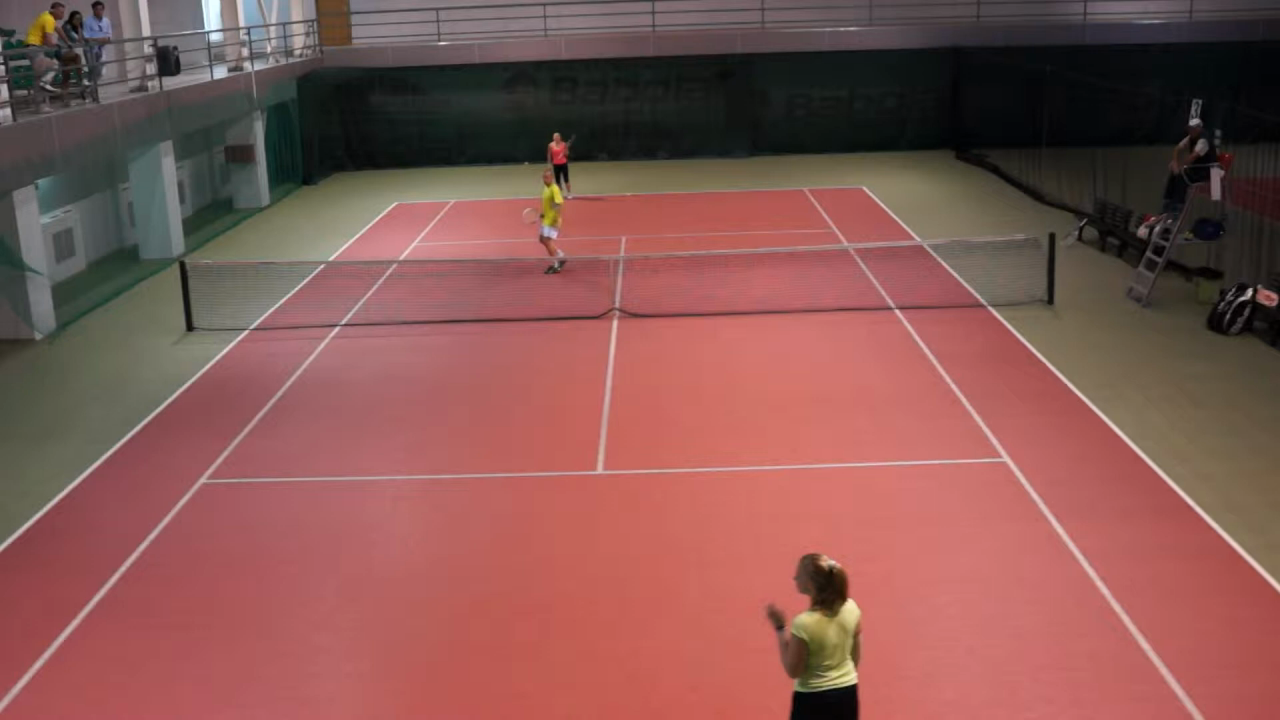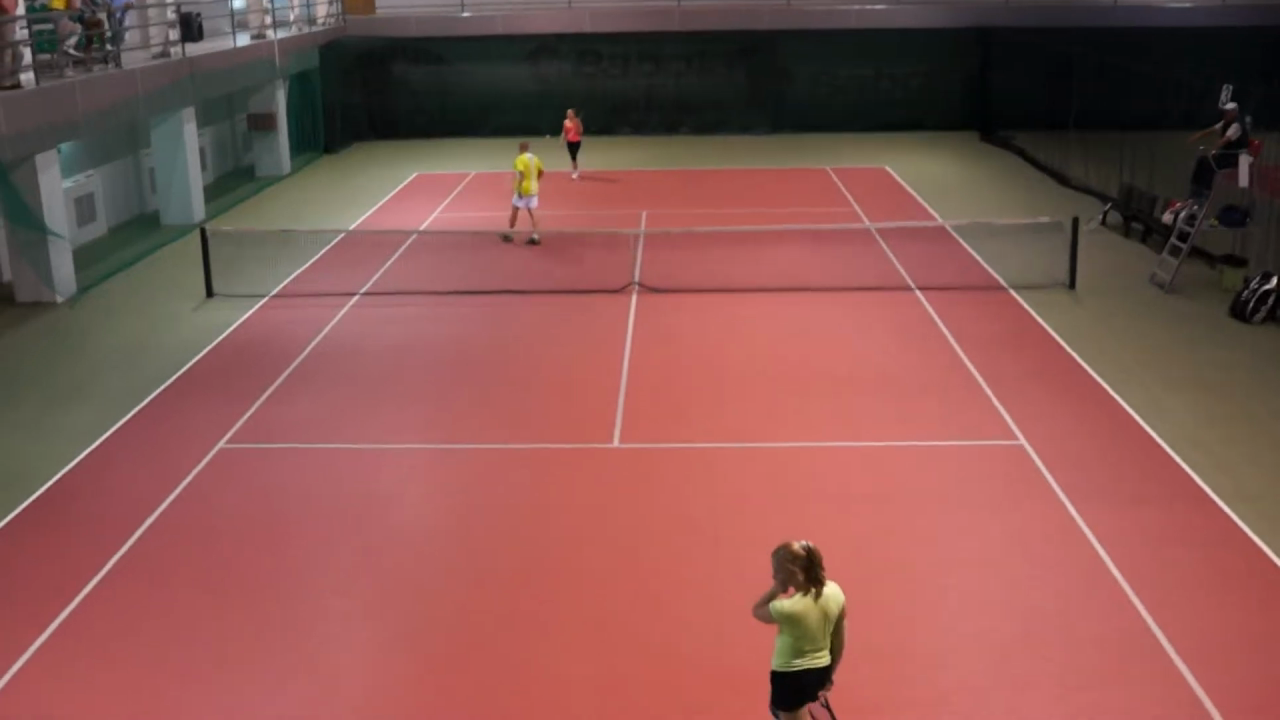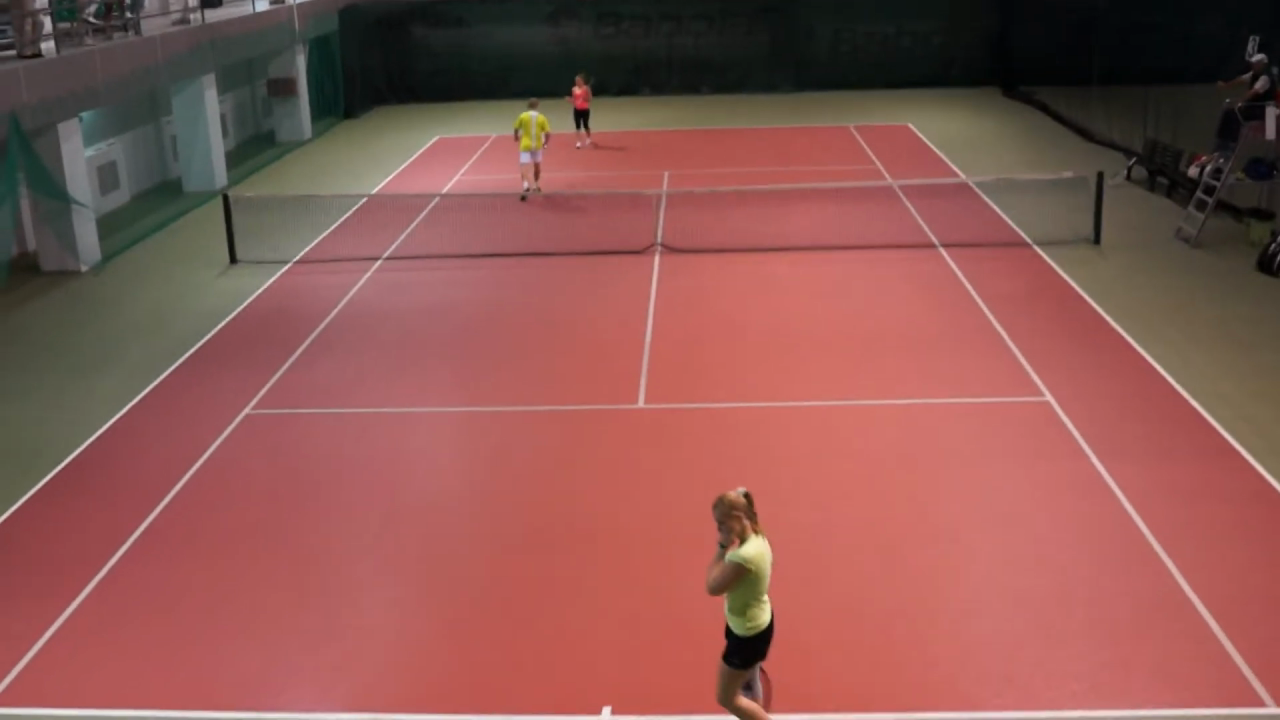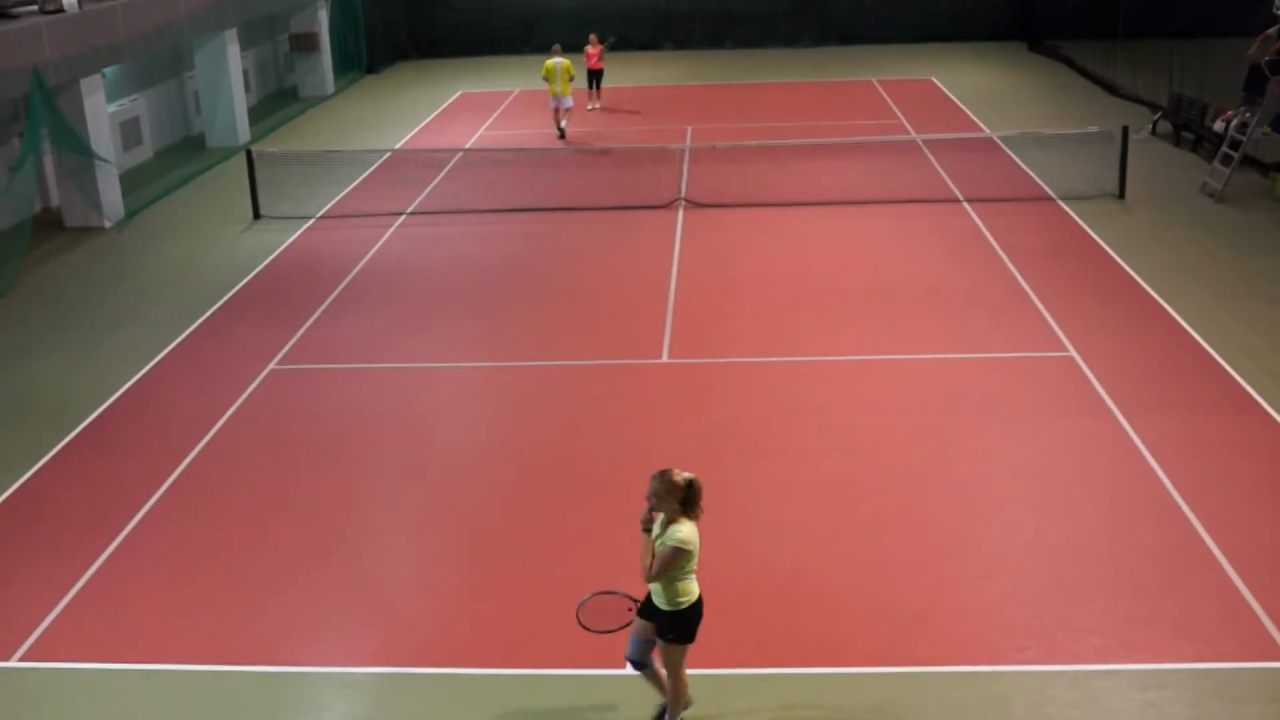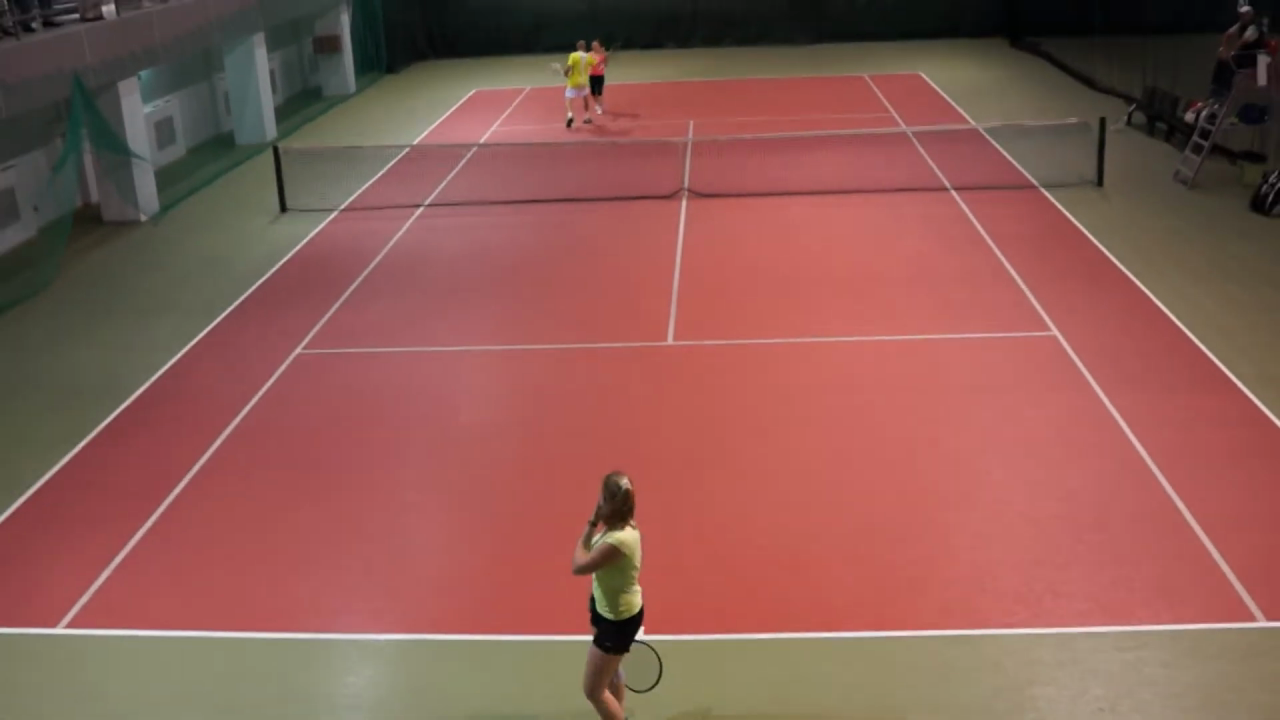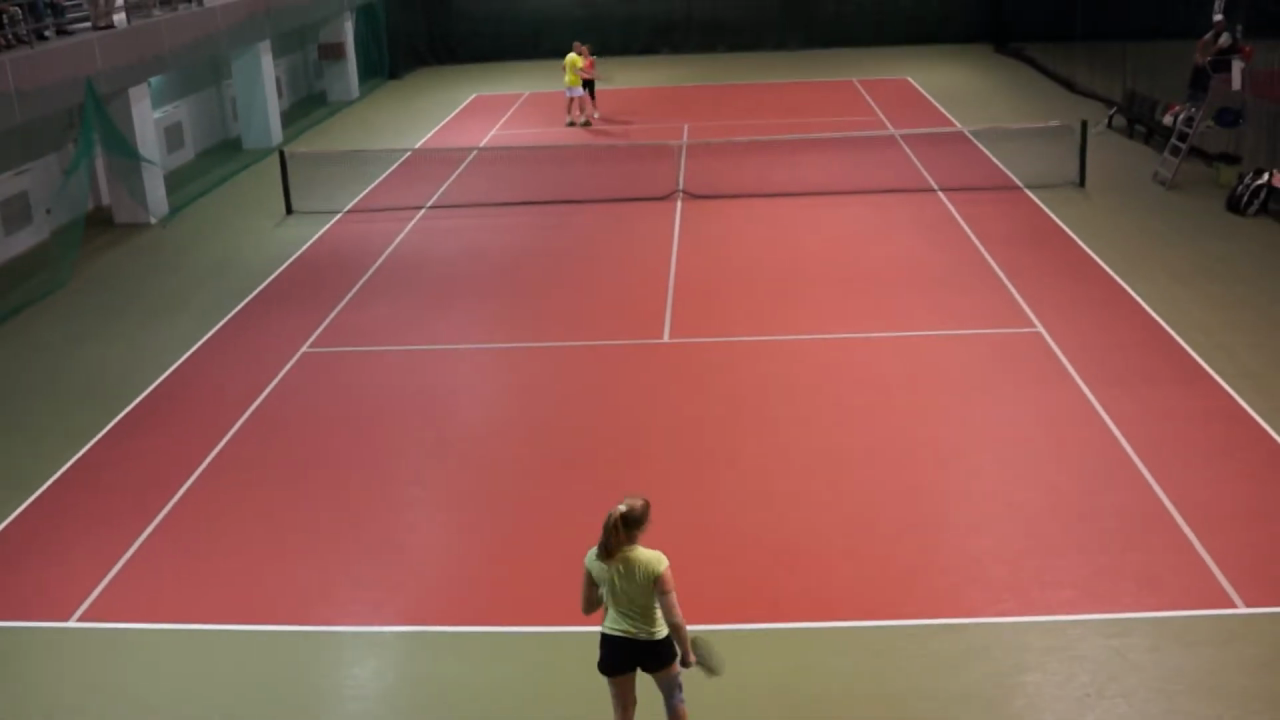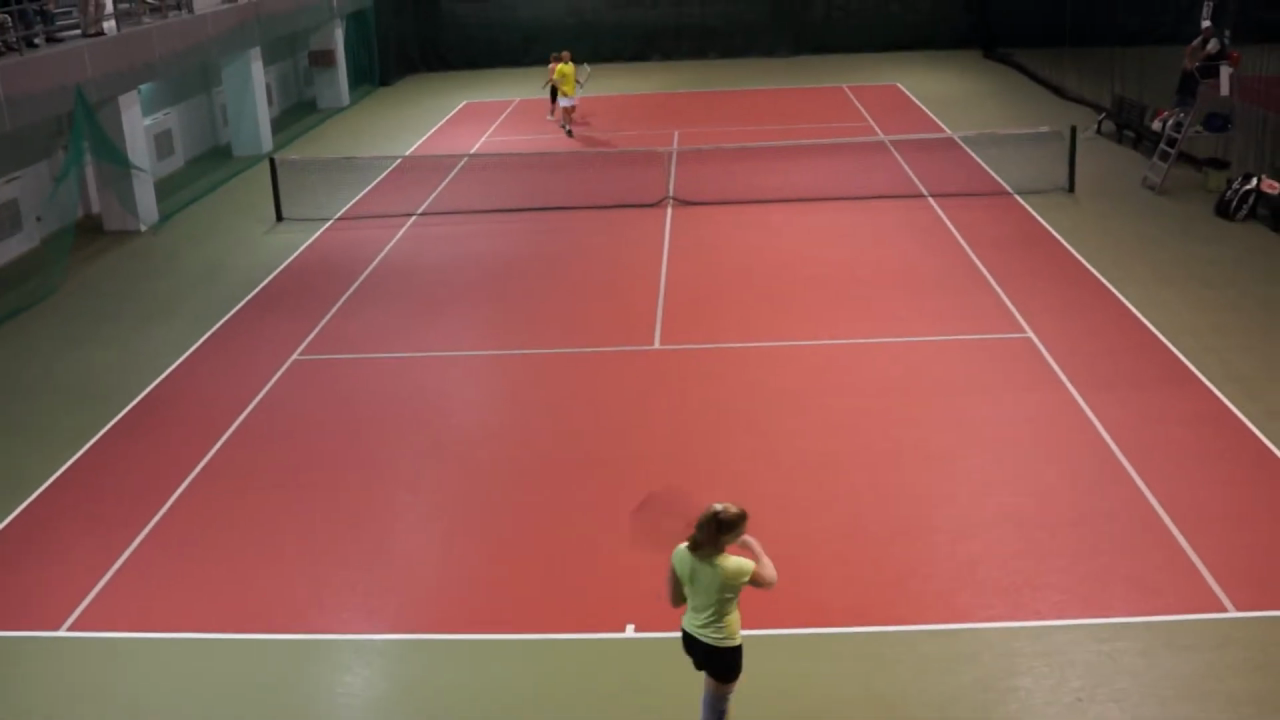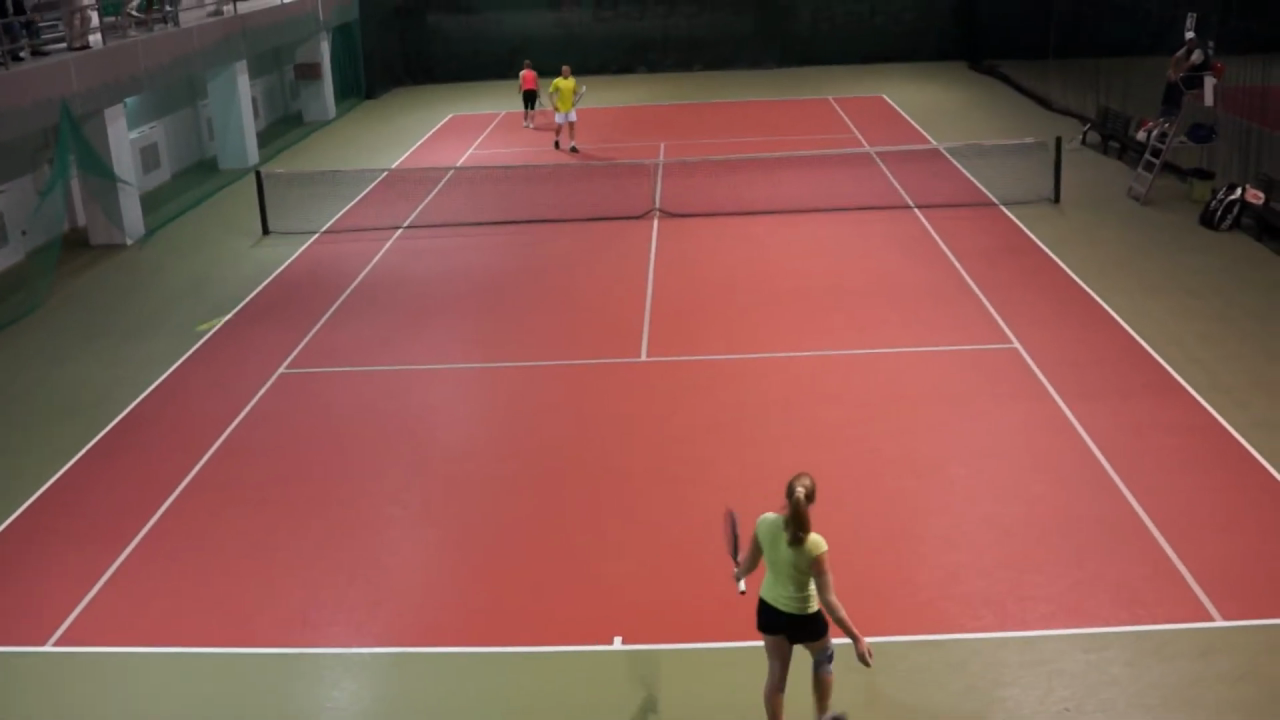
dt=0.7s
person 1, frame 1
left shoulder: (803, 624)
right shoulder: (851, 609)
left elbow: (793, 671)
right elbow: (856, 655)
left wrist: (779, 628)
left hip: (811, 699)
right hip: (846, 693)
person 1, frame 2
left shoulder: (785, 608)
right shoulder: (834, 592)
left elbow: (757, 611)
right elbow: (839, 641)
left wrist: (776, 589)
right wrist: (830, 674)
left hip: (790, 677)
right hip: (821, 670)
person 1, frame 3
left shoulder: (745, 555)
right shoulder: (754, 540)
left elbow: (713, 588)
left wrist: (722, 548)
left hip: (748, 634)
right hip: (746, 626)
left knee: (725, 698)
right knee: (747, 682)
person 1, frame 4
left shoulder: (681, 536)
right shoulder: (664, 518)
left elbow: (649, 574)
left wrist: (647, 531)
left hip: (681, 610)
right hip: (658, 599)
left knee: (673, 670)
right knee: (635, 657)
right ankle: (673, 699)
person 1, frame 5
left shoulder: (618, 539)
right shoulder: (624, 526)
left elbow: (578, 566)
left wrist: (592, 523)
left hip: (619, 618)
right hip: (613, 608)
left knee: (593, 689)
right knee: (610, 670)
person 1, frame 6
left shoulder: (595, 558)
right shoulder: (655, 561)
left elbow: (588, 608)
right elbow: (673, 618)
right wrist: (686, 652)
left hip: (615, 641)
right hip: (654, 641)
right knee: (674, 696)
person 1, frame 7
left shoulder: (681, 553)
right shoulder: (738, 567)
left elbow: (676, 601)
right elbow: (770, 579)
right wrist: (754, 545)
left hip: (690, 636)
right hip: (721, 646)
left knee: (723, 689)
person 1, frame 8
left shoulder: (765, 523)
right shoulder: (814, 544)
left elbow: (748, 565)
right elbow: (828, 600)
left wrist: (739, 573)
right wrist: (857, 638)
left hip: (769, 607)
right hip: (802, 615)
left knee: (776, 673)
right knee: (823, 658)
